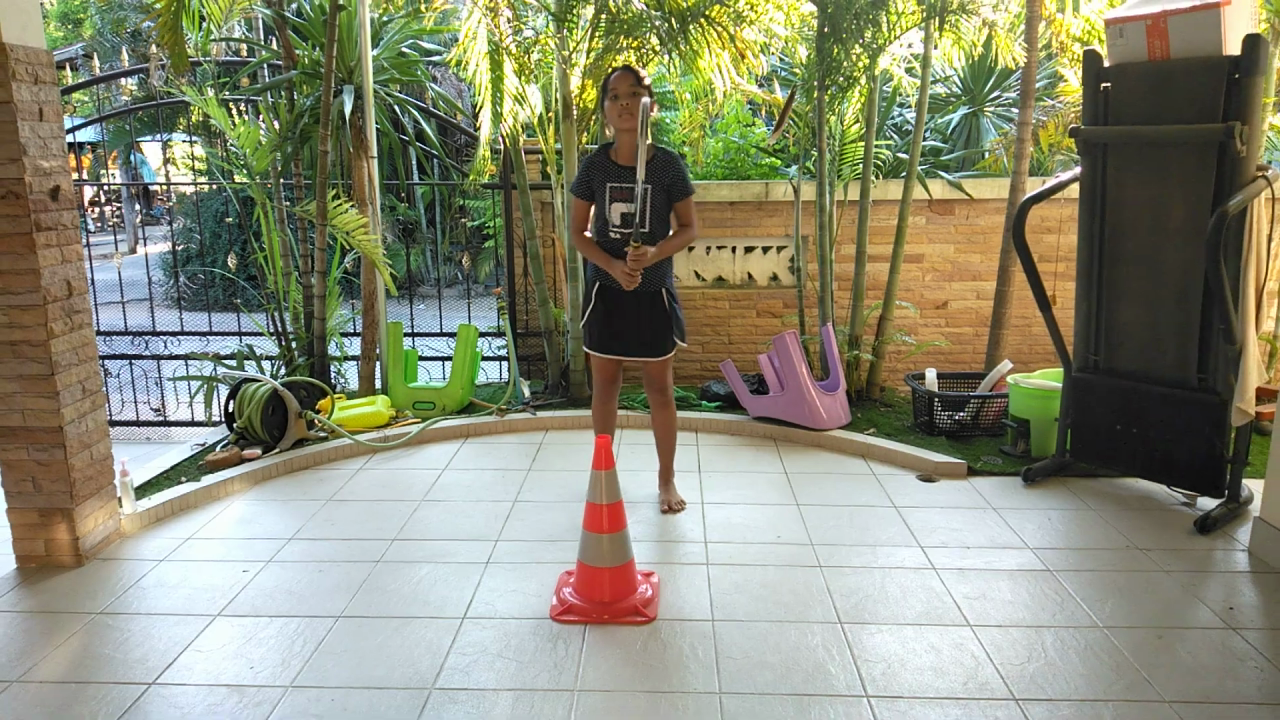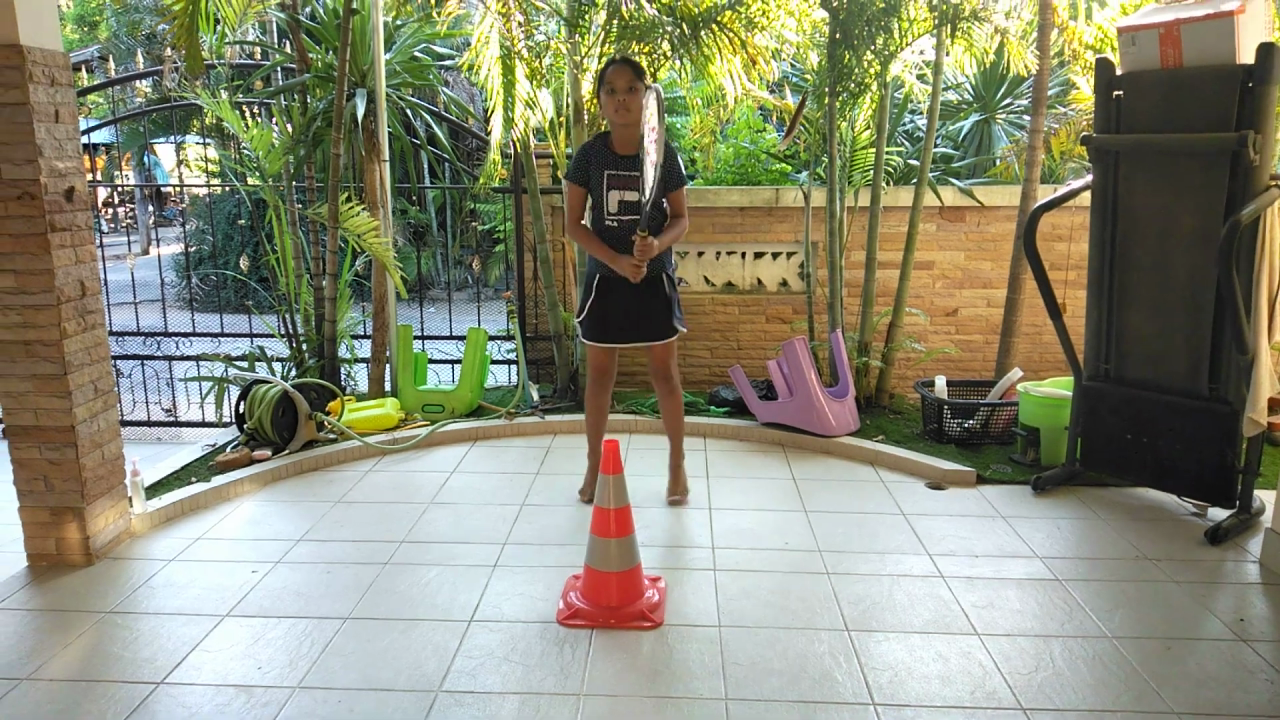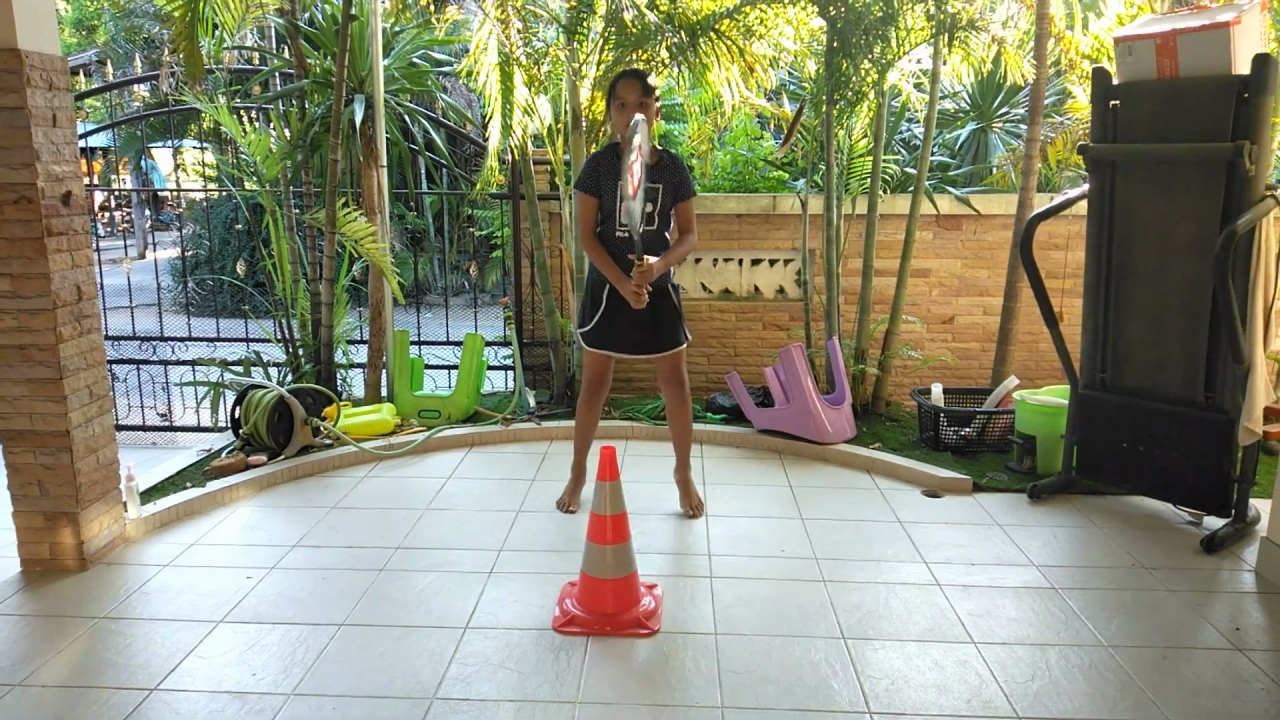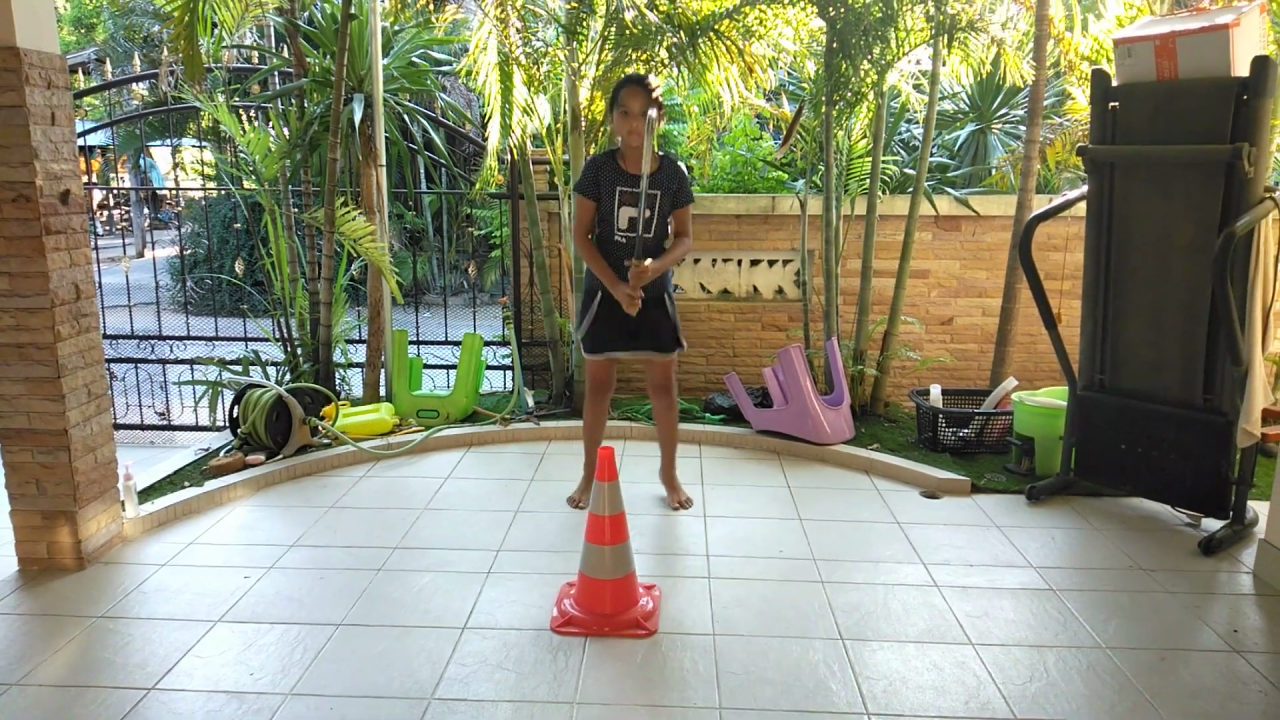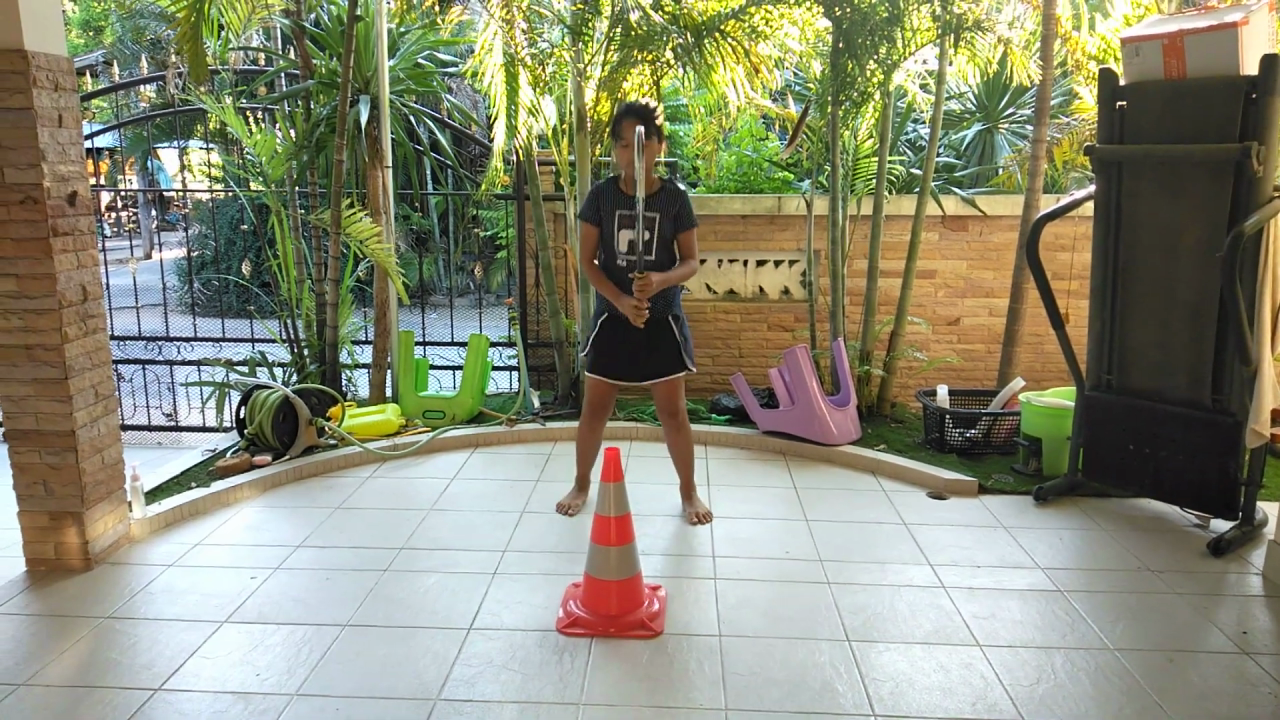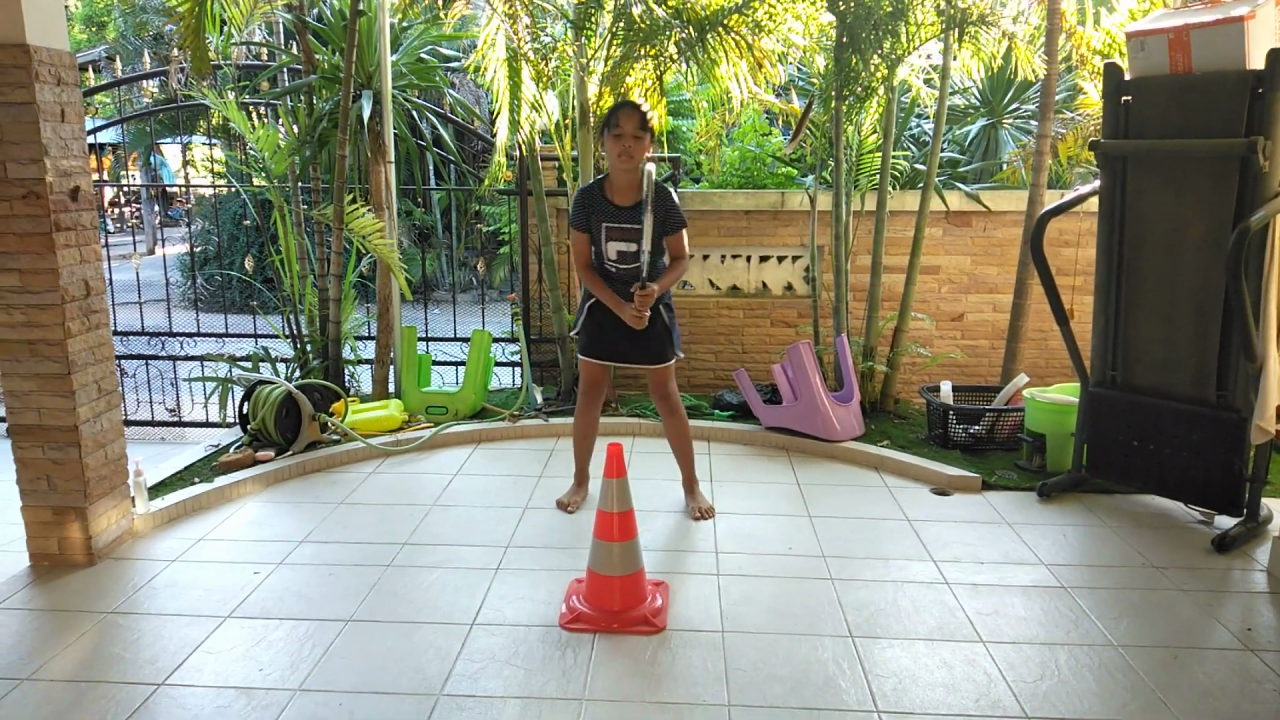
dt=0.5s
person 1, frame 1
left shoulder: (668, 164)
right shoulder: (594, 165)
left elbow: (690, 229)
right elbow: (578, 232)
left wrist: (654, 255)
right wrist: (613, 265)
left hip: (654, 292)
right hip: (605, 291)
left knee: (658, 387)
right knee: (604, 384)
left ankle: (666, 479)
person 1, frame 2
left shoulder: (664, 154)
right shoulder: (588, 155)
left elbow: (681, 219)
right elbow: (573, 224)
left wrist: (658, 244)
right wrist: (616, 260)
left hip: (655, 280)
right hip: (605, 279)
left knee: (666, 373)
right knee: (599, 374)
left ankle: (677, 463)
right ankle: (594, 463)
person 1, frame 3
left shoulder: (673, 167)
right shoulder: (598, 164)
left elbow: (688, 233)
right elbow: (586, 234)
left wrist: (661, 263)
right wrist: (622, 282)
left hip: (658, 289)
right hip: (606, 289)
left knee: (676, 382)
right knee: (594, 384)
left ankle: (684, 474)
right ankle: (577, 474)
person 1, frame 4
left shoulder: (673, 174)
right shoulder: (597, 168)
left elbow: (684, 238)
right elbow: (581, 236)
left wrist: (655, 267)
right wrist: (615, 286)
left hip: (655, 294)
right hip: (604, 292)
left knee: (663, 387)
right knee: (599, 387)
left ankle: (669, 471)
right ankle: (590, 473)
person 1, frame 5
left shoulder: (675, 197)
right shoulder: (601, 195)
left elbow: (691, 260)
right elbow: (586, 260)
left wrist: (661, 281)
right wrist: (621, 301)
left hip: (663, 318)
right hip: (612, 315)
left knee: (672, 412)
right knee: (595, 409)
left ankle: (688, 489)
right ankle: (581, 482)
person 1, frame 6
left shoulder: (662, 199)
right shoulder: (587, 198)
left elbow: (680, 259)
right elbow: (582, 264)
left wrist: (657, 290)
right wrist: (619, 307)
left hip: (652, 307)
right hip: (602, 306)
left knee: (666, 398)
right knee: (589, 395)
left ankle: (691, 484)
right ankle: (581, 479)
